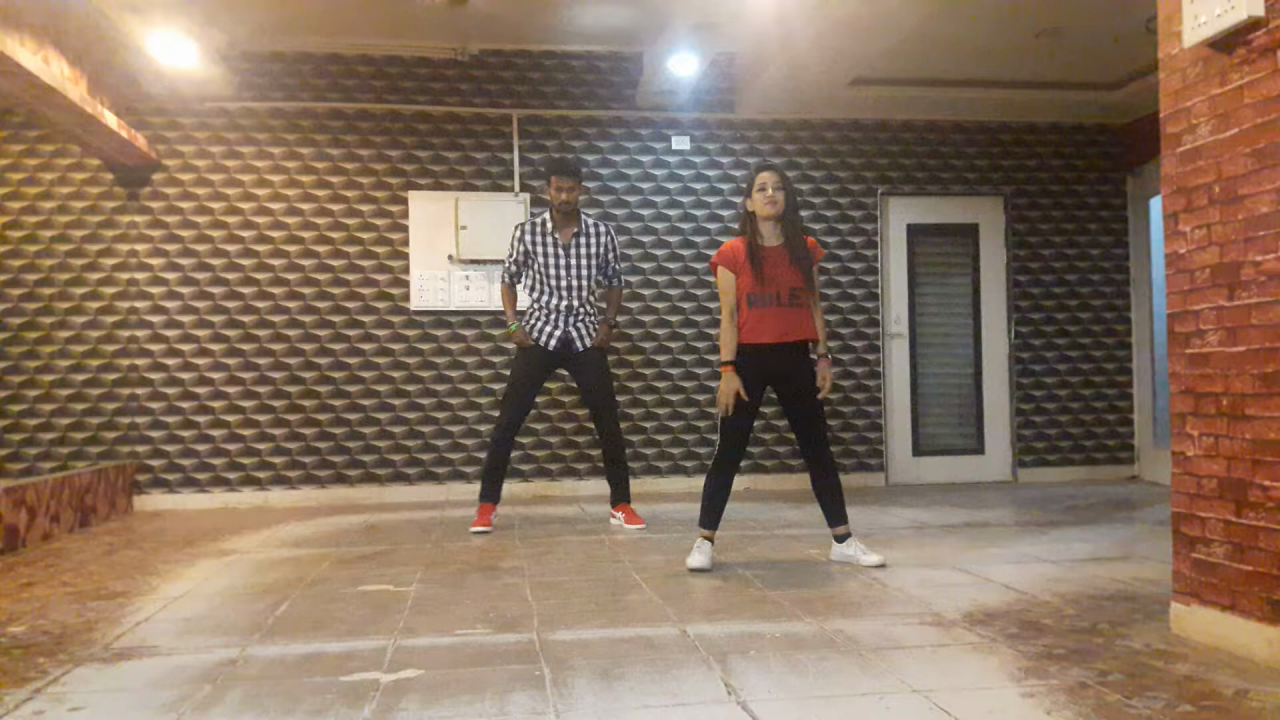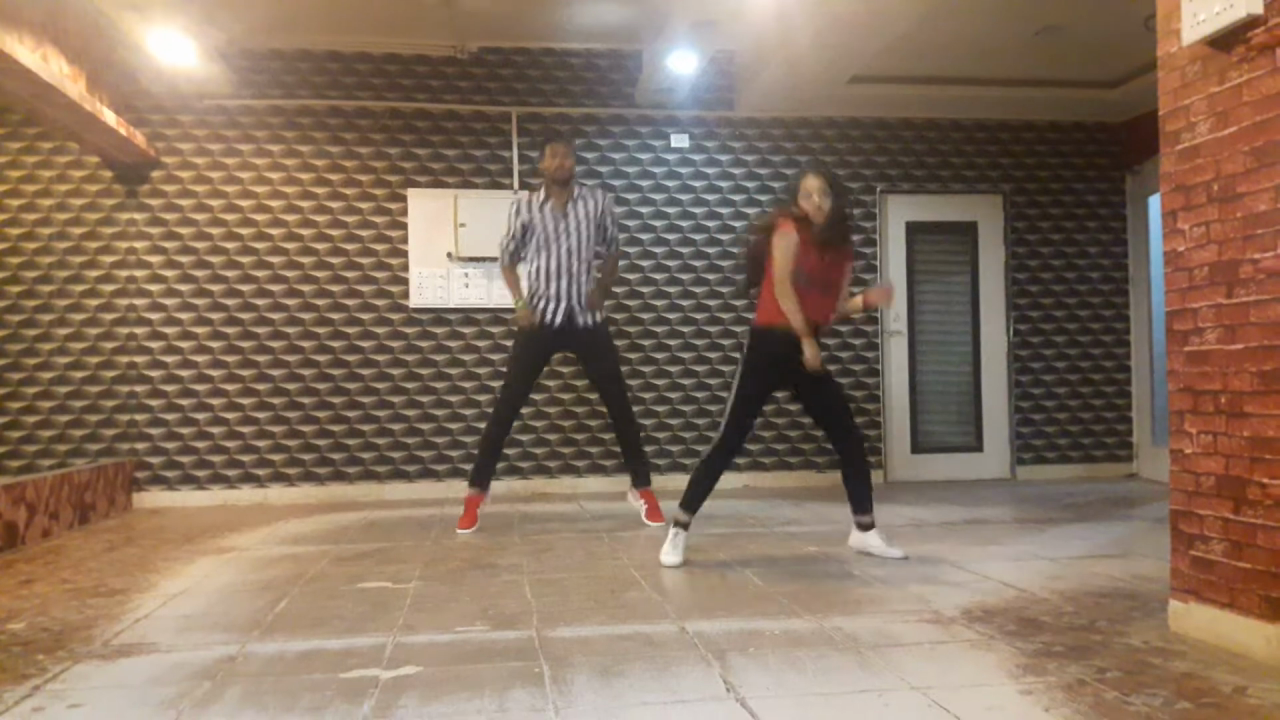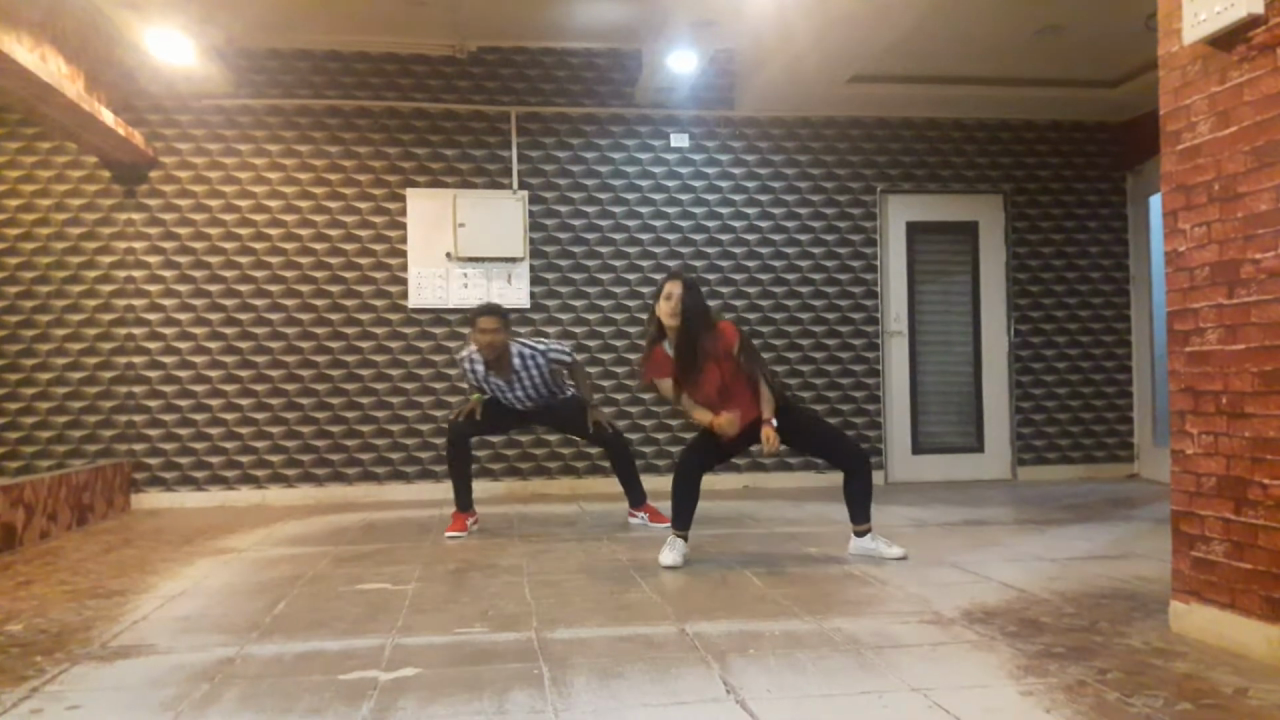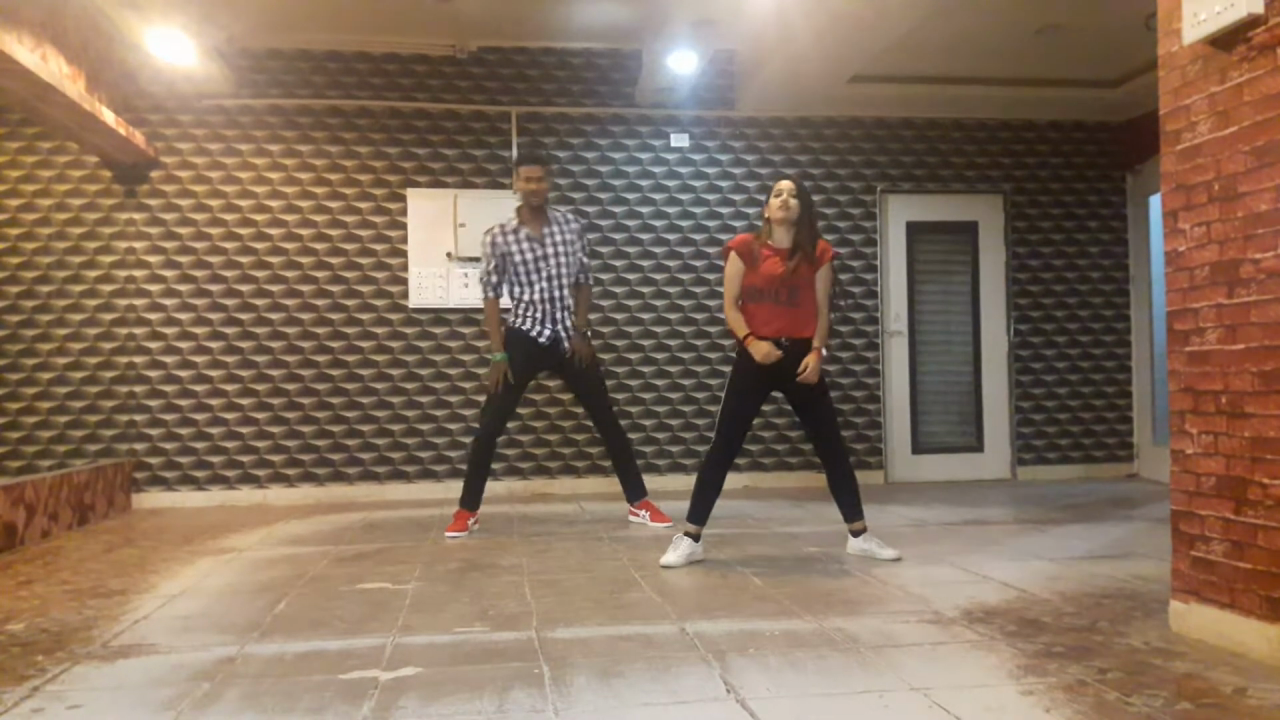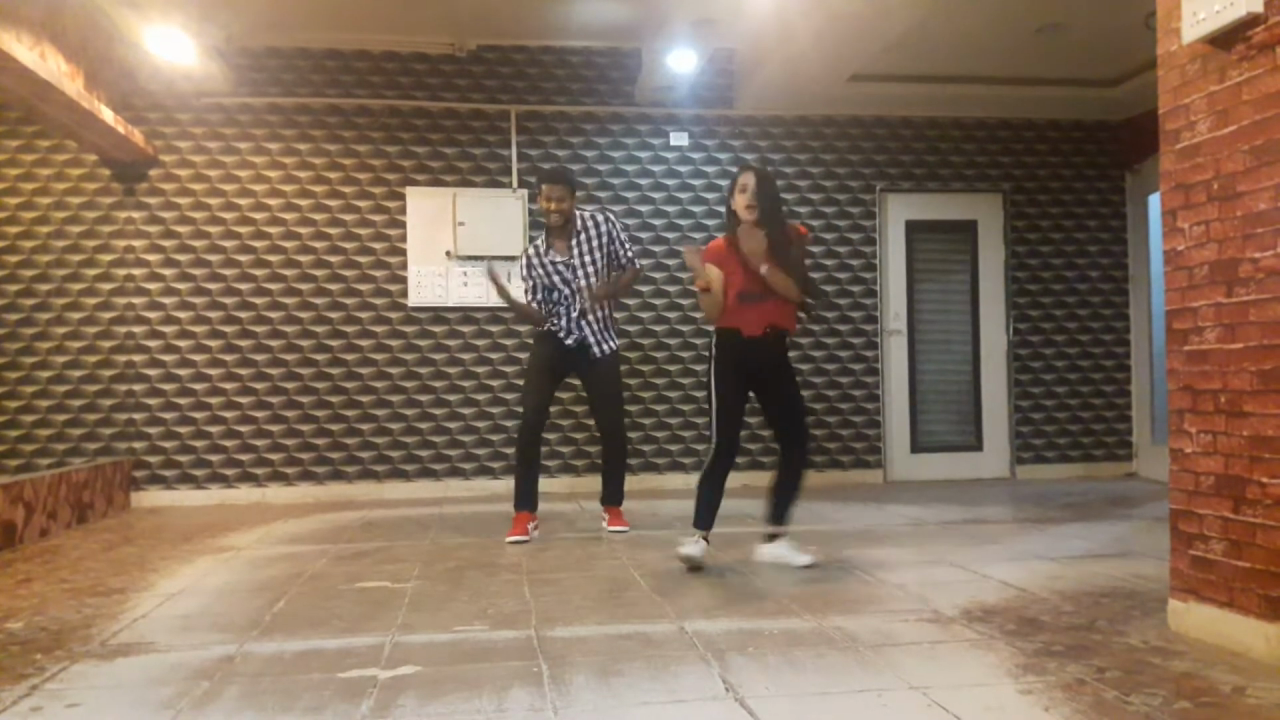
dt=1s
person 1, frame 1
left shoulder: (805, 248)
right shoulder: (731, 254)
left elbow: (814, 307)
right elbow: (729, 315)
left wrist: (824, 357)
right wrist: (727, 369)
left hip: (795, 358)
right hip: (749, 359)
left knee: (817, 449)
right knee: (730, 452)
left ankle: (843, 540)
right ankle: (705, 541)
person 1, frame 2
left shoulder: (838, 246)
right shoulder: (789, 228)
left elbow: (836, 306)
right elbow: (781, 282)
left wrist: (866, 299)
right wrist: (805, 338)
left hip: (808, 353)
right hip: (771, 347)
left knee: (848, 439)
right knee: (731, 439)
left ankle: (865, 530)
right ankle: (679, 528)
person 1, frame 3
left shoulder: (723, 335)
right shoulder: (659, 362)
left elbow: (759, 376)
right elbow: (692, 407)
left wrist: (768, 423)
right wrist: (716, 422)
left hip: (773, 412)
right hip: (726, 425)
left knee: (855, 458)
right knee: (688, 464)
left ankle: (863, 537)
right ankle: (678, 540)
person 1, frame 4
left shoulder: (817, 252)
right shoulder: (744, 248)
left elbow: (821, 308)
right elbow: (730, 303)
left wrist: (817, 351)
right wrist: (751, 341)
left hip: (799, 355)
right hip: (756, 356)
left knee: (831, 445)
right knee: (724, 446)
left ankle: (859, 535)
right ankle: (690, 539)
person 1, frame 5
left shoulder: (788, 239)
right shoulder: (719, 252)
left elbow: (795, 292)
right elbow: (715, 315)
left wrist: (764, 265)
right wrist: (703, 285)
left hip: (773, 351)
right hip: (732, 351)
left knee: (796, 444)
right knee: (725, 446)
left ankle: (776, 537)
right ankle: (698, 537)
person 2, frame 1
left shoulder: (602, 233)
right shoulder: (527, 231)
left elbow: (614, 281)
right elbow: (509, 279)
left wrist: (609, 322)
right wrist: (514, 324)
left hip: (585, 336)
right hip: (540, 335)
left knee: (608, 419)
right knee: (510, 418)
left ankle: (620, 504)
right ankle: (488, 503)
person 2, frame 2
left shoulder: (597, 201)
right shoulder: (525, 207)
left elbow: (611, 249)
right elbow: (509, 258)
left wrist: (603, 287)
right wrist: (521, 303)
left hip: (587, 319)
right hip: (542, 318)
left knee: (618, 401)
right knee: (510, 402)
left ankle: (641, 487)
right ankle: (477, 492)
person 2, frame 3
left shoulder: (535, 351)
right shoulder: (467, 361)
left elbow: (574, 365)
left wrist: (590, 407)
right wrist: (478, 398)
left hip: (557, 403)
right hip: (511, 408)
left knee: (613, 438)
right knee: (458, 431)
left ankle: (639, 506)
right ankle: (464, 512)
person 2, frame 4
left shoulder: (571, 226)
right shoulder: (498, 237)
left elbow: (583, 284)
right elbow: (491, 297)
left wrist: (581, 332)
right wrist: (498, 353)
left hip: (568, 338)
right hip: (525, 337)
left knee: (606, 419)
right knee: (490, 424)
left ankle: (638, 502)
right ankle: (467, 510)
person 2, frame 5
left shoulder: (602, 224)
right shoulder: (534, 253)
left elbow: (632, 269)
right elbow: (536, 314)
left wrist: (609, 287)
right wrist: (506, 295)
left hip: (598, 341)
right hip: (554, 340)
left knee: (612, 426)
right knee: (531, 419)
left ankle: (612, 505)
right ankle: (525, 514)
